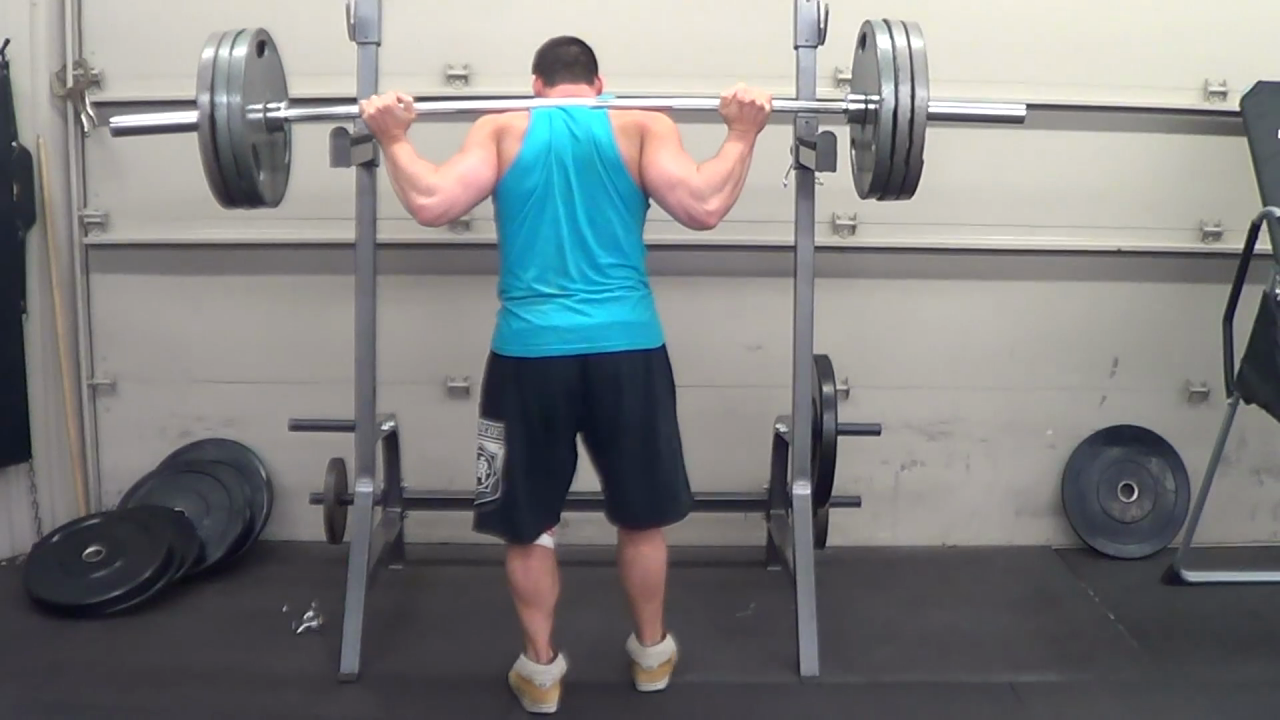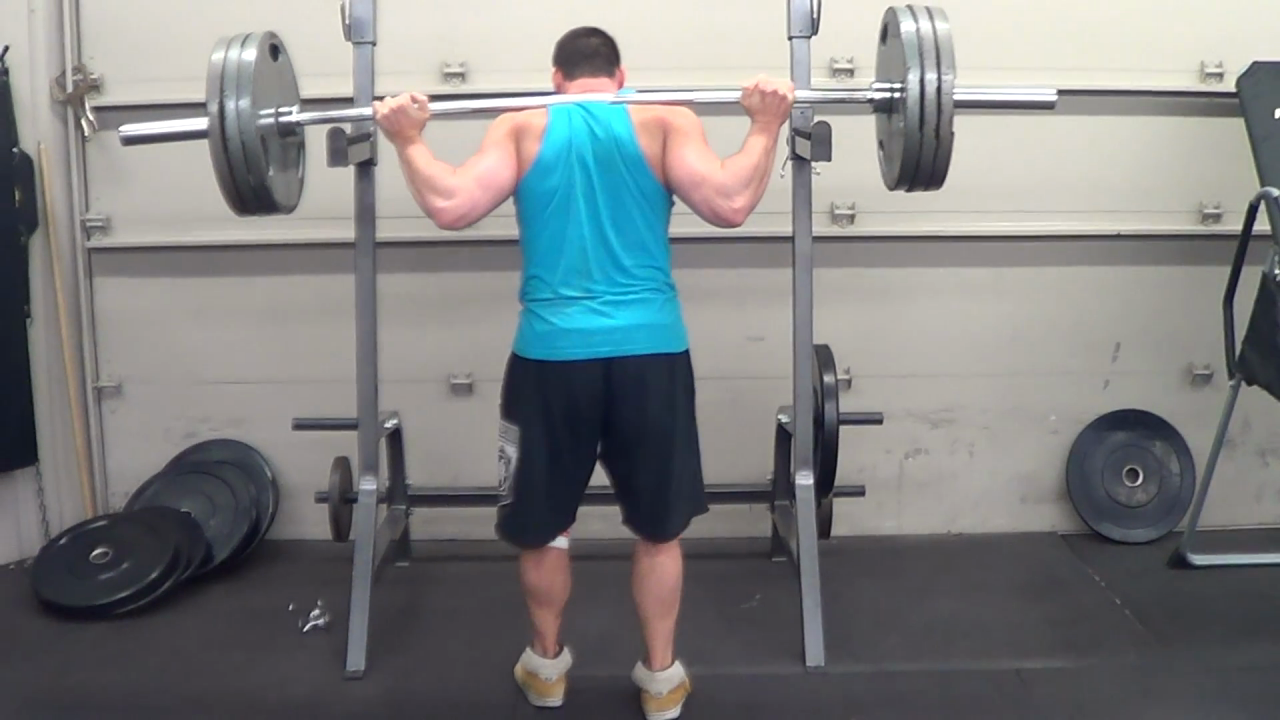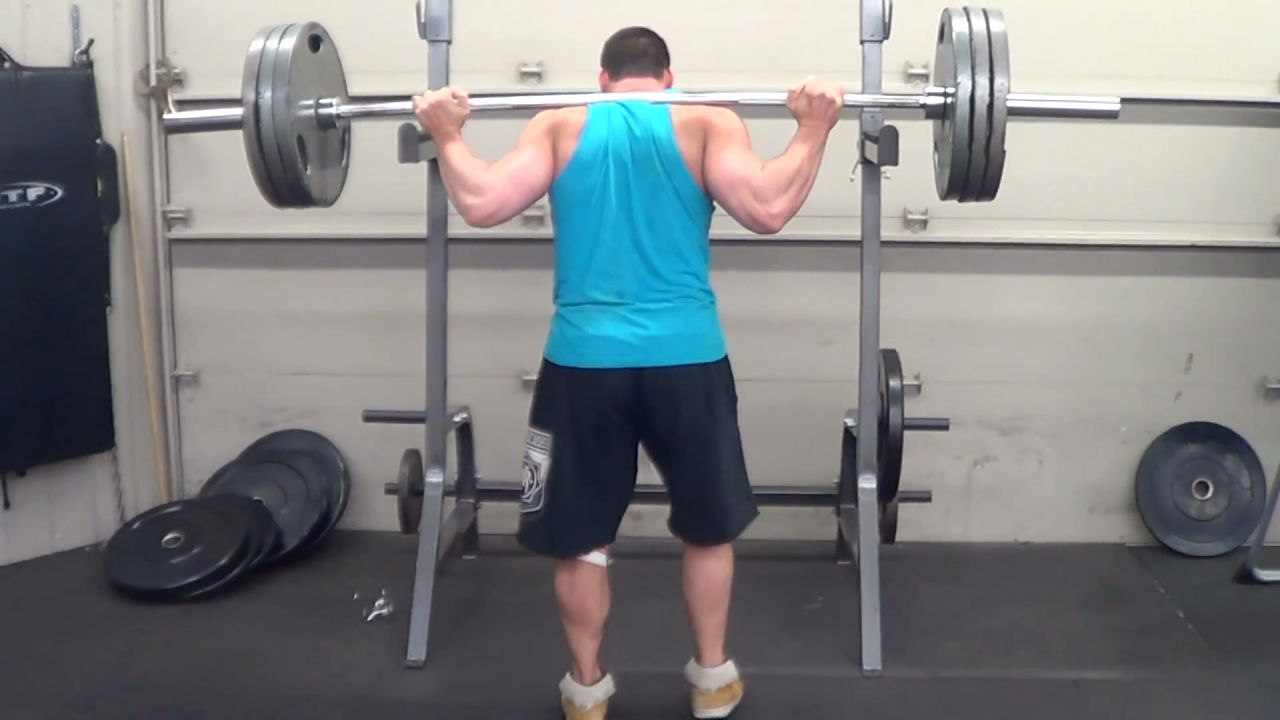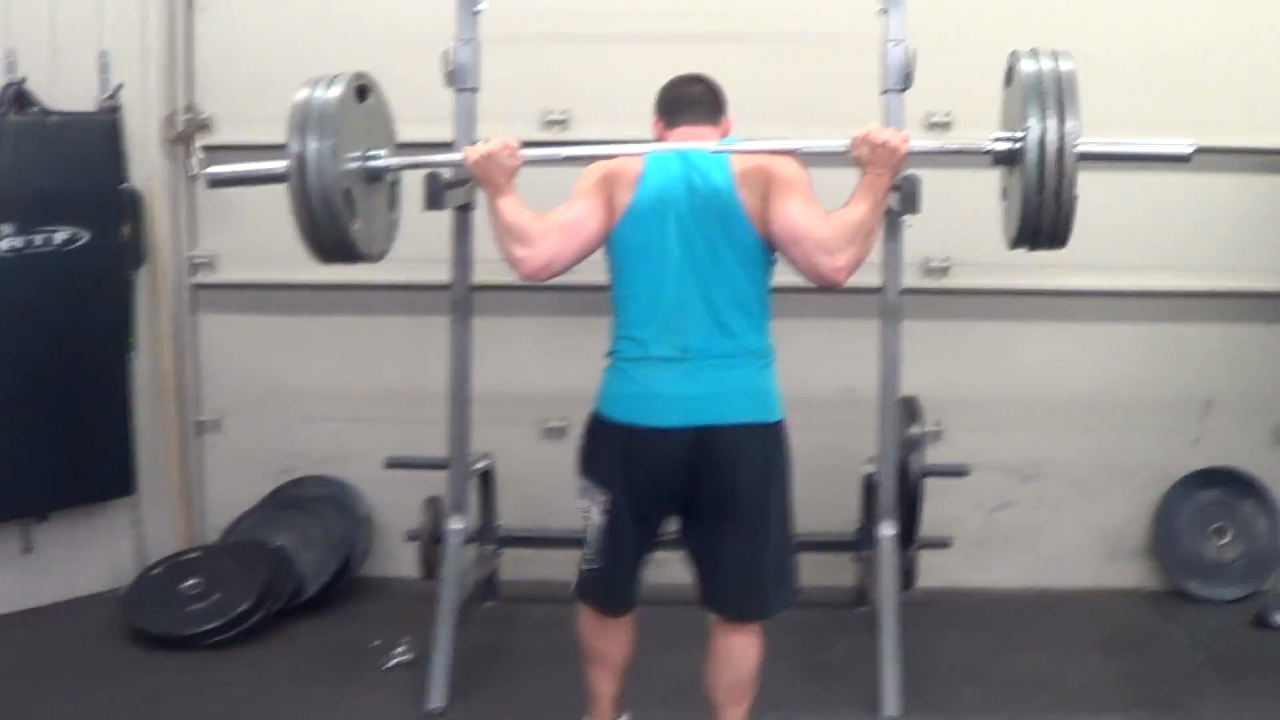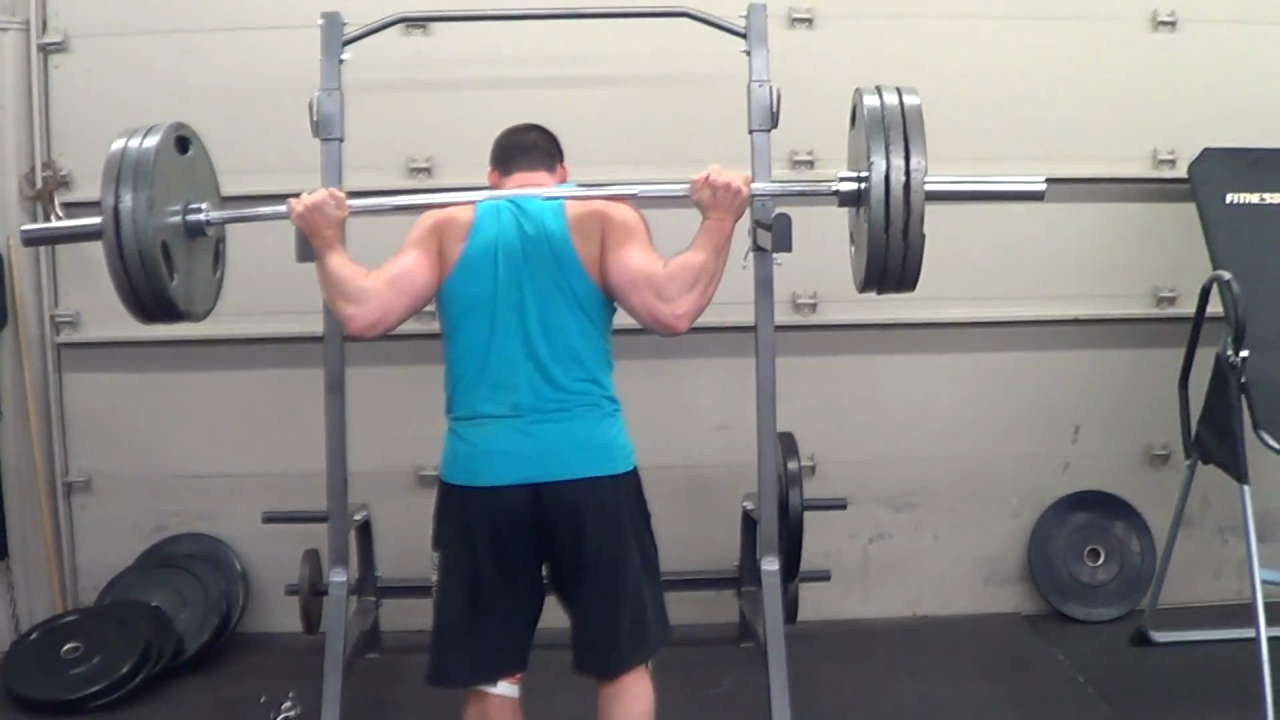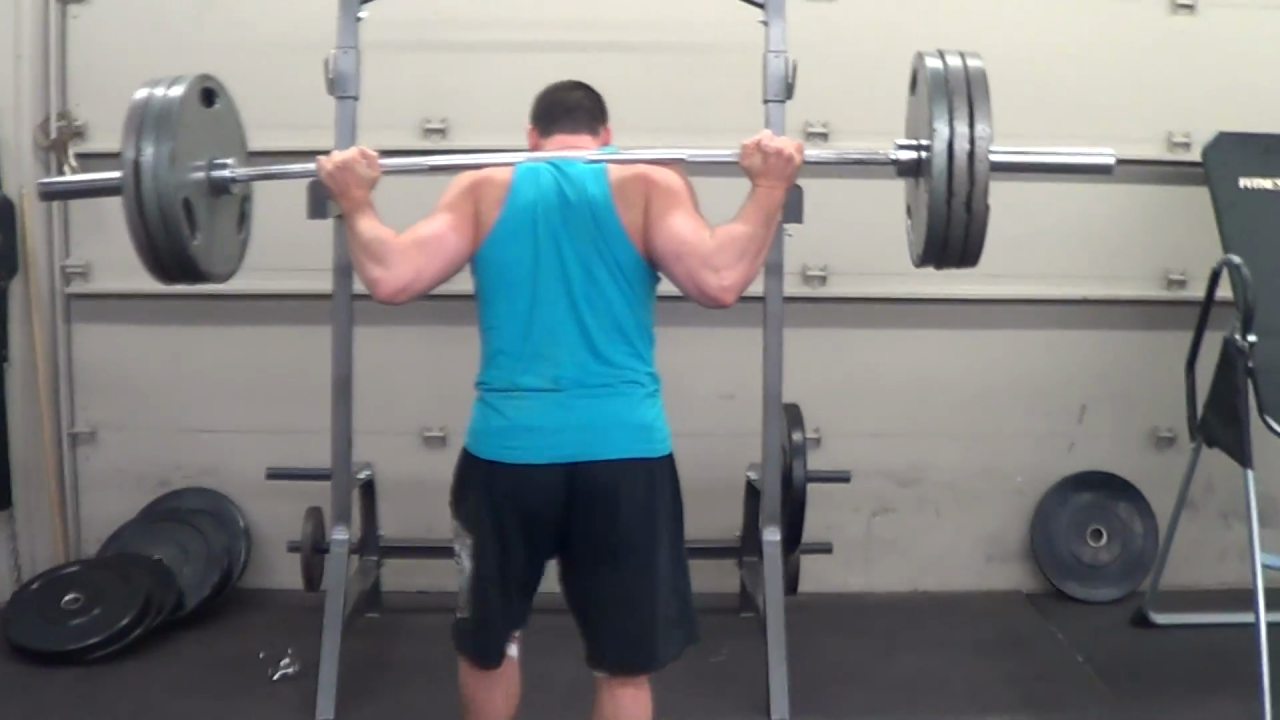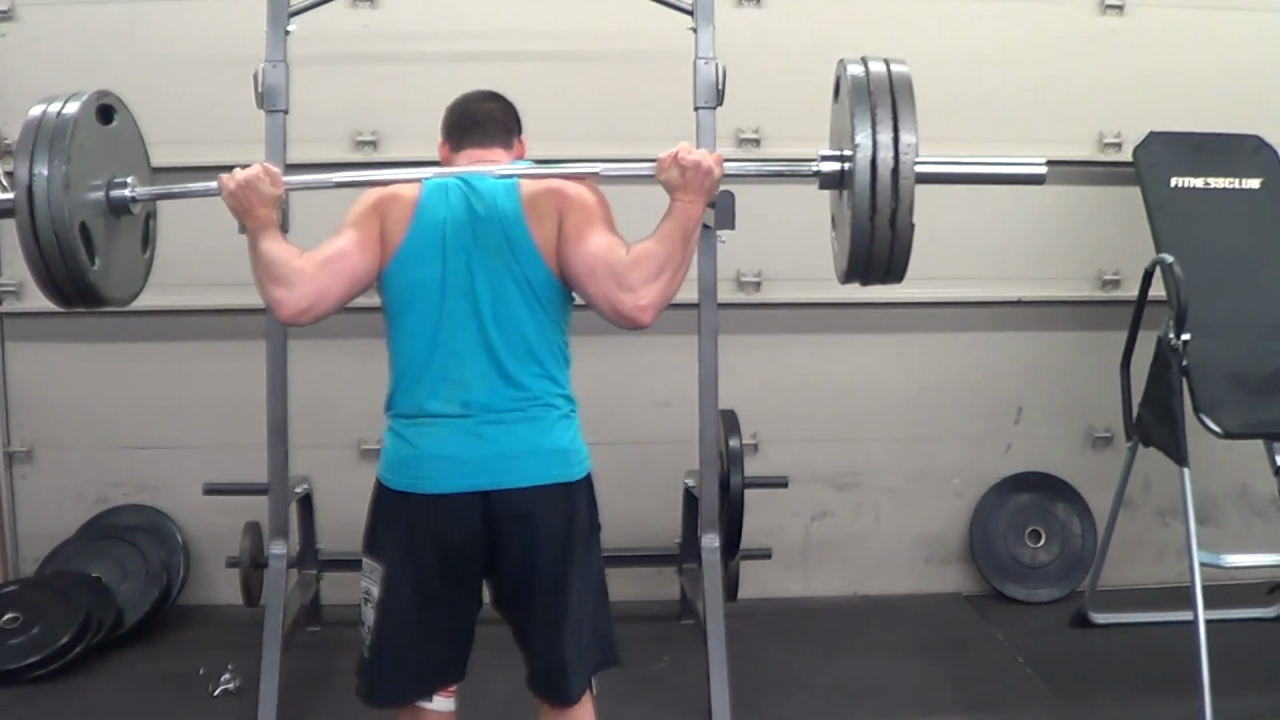
dt=0.7s
person 1, frame 1
left shoulder: (501, 127)
right shoulder: (641, 124)
left elbow: (431, 204)
right elbow: (703, 207)
left wrist: (392, 137)
right wrist: (742, 134)
left hip: (529, 351)
right hip: (626, 347)
left knee: (527, 523)
right knee: (644, 513)
right ankle: (652, 649)
person 1, frame 2
left shoulder: (520, 127)
right shoulder: (664, 121)
left elbow: (451, 207)
right elbow: (730, 204)
left wrist: (408, 139)
right wrist: (765, 126)
left hip: (550, 353)
right hip: (651, 351)
left knee: (541, 526)
right knee: (659, 527)
left ankle: (546, 664)
person 1, frame 3
left shoulder: (560, 125)
right shoulder: (706, 122)
left elbow: (481, 204)
right elbow: (766, 209)
left wrist: (447, 134)
right wrist: (813, 130)
left hip: (584, 359)
right hip: (687, 356)
left knee: (580, 538)
right knee: (712, 528)
person 1, frame 4
left shoulder: (614, 176)
right shoulder: (768, 173)
left elbow: (535, 257)
right elbow: (831, 261)
left wrist: (499, 187)
right wrist: (877, 177)
left hip: (633, 416)
right hip: (741, 418)
left knee: (606, 591)
right knee: (738, 608)
person 1, frame 5
left shoulder: (446, 228)
right shoulder: (604, 219)
left elbow: (363, 314)
right elbow: (672, 310)
left wrist: (327, 240)
right wrist: (719, 221)
left hip: (482, 475)
right hip: (591, 470)
right knee: (623, 660)
person 1, frame 6
left shoulder: (482, 189)
right shoulder: (648, 184)
left elbow: (392, 279)
right elbow: (719, 281)
left wrist: (355, 199)
right wrist: (769, 186)
left hip: (507, 448)
right hip: (625, 449)
left knee: (487, 641)
right knee: (624, 662)
person 1, frame 7
left shoulder: (389, 206)
right shoulder: (563, 200)
left elbow: (295, 300)
right elbow: (635, 301)
left wrist: (259, 219)
right wrist: (689, 202)
left hip: (422, 478)
right hip: (543, 475)
